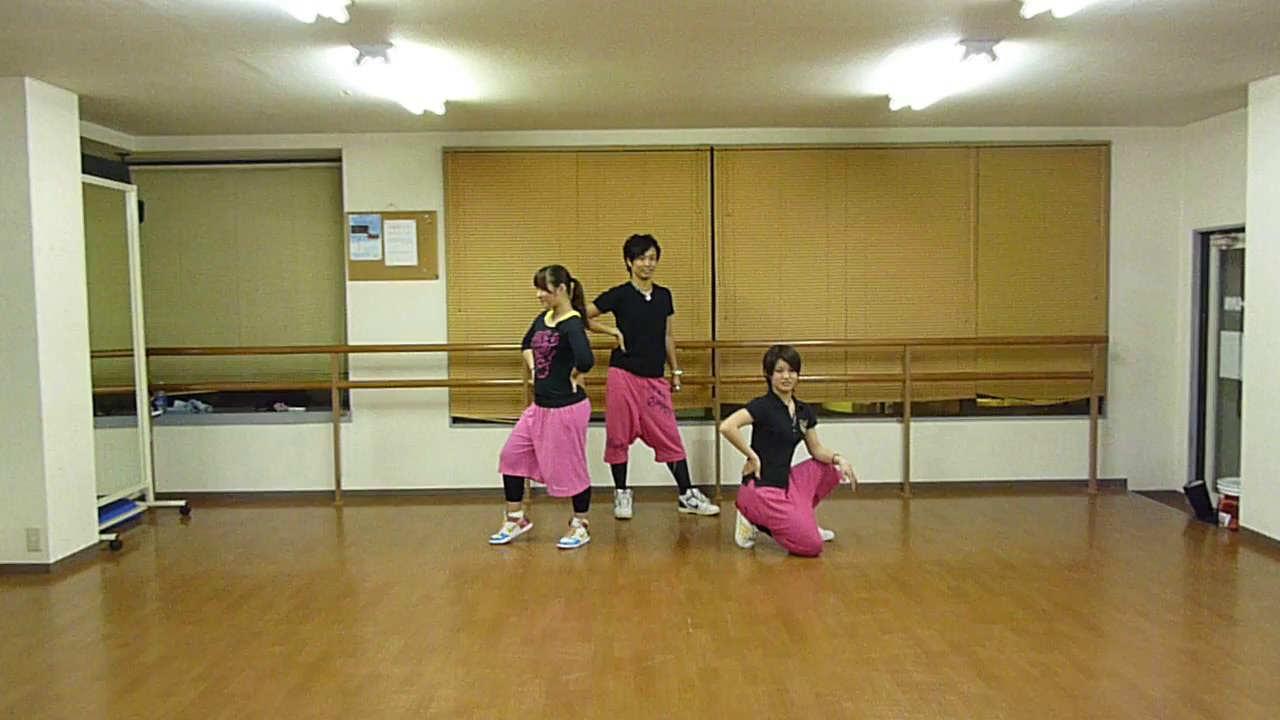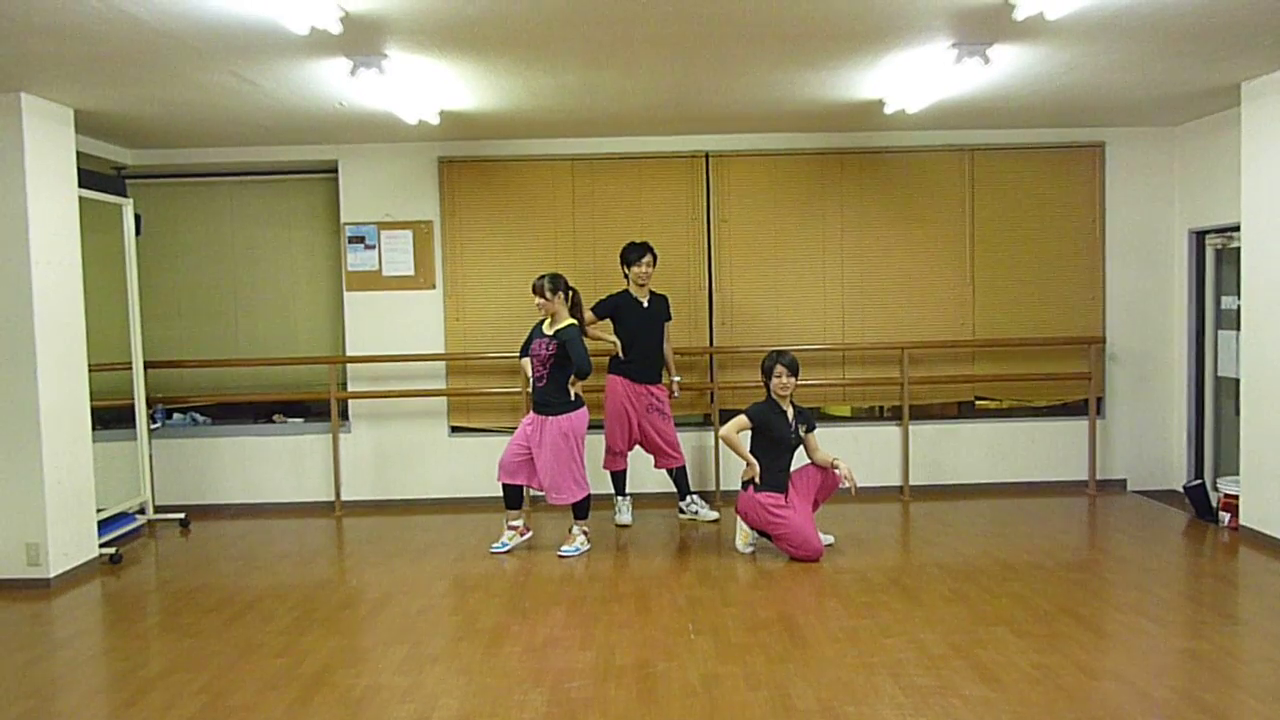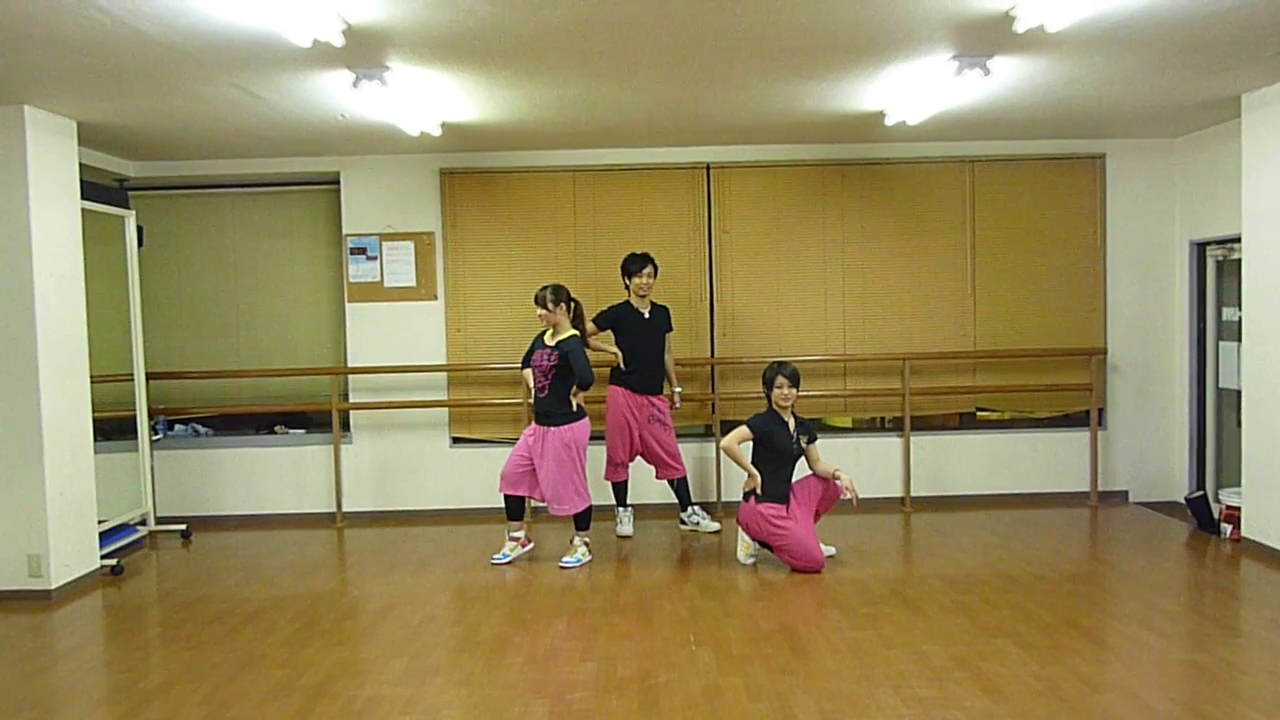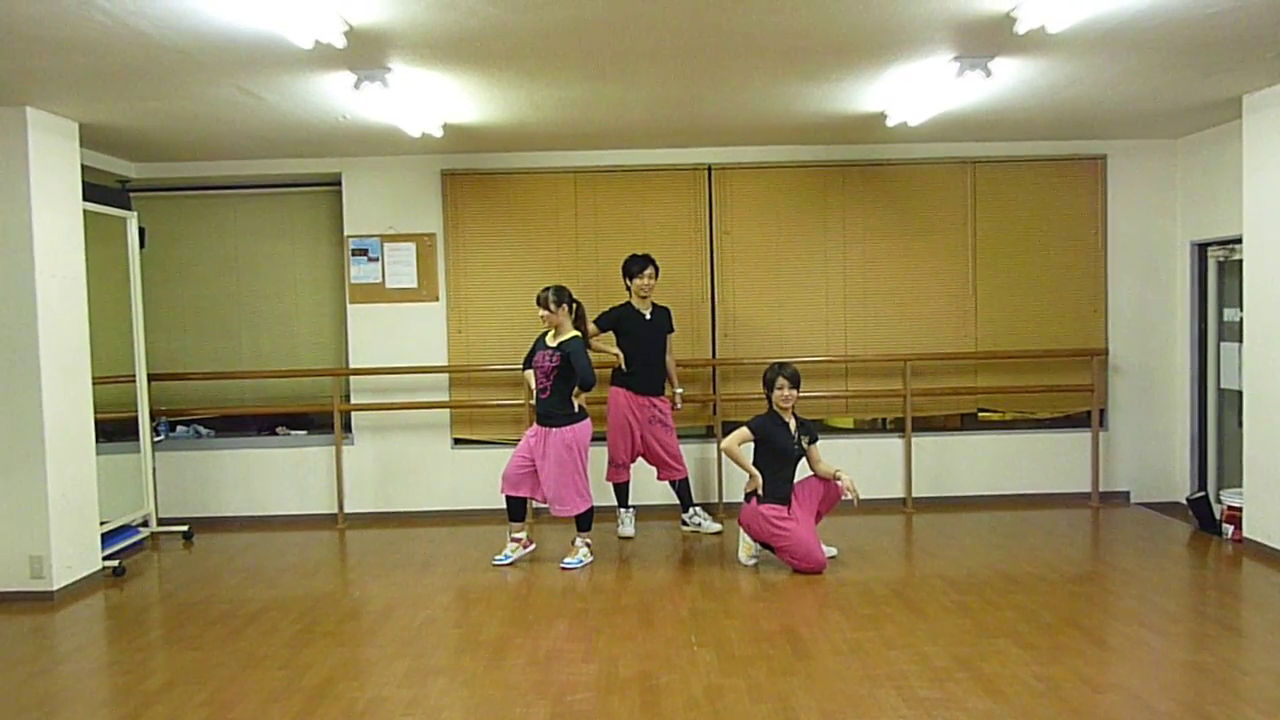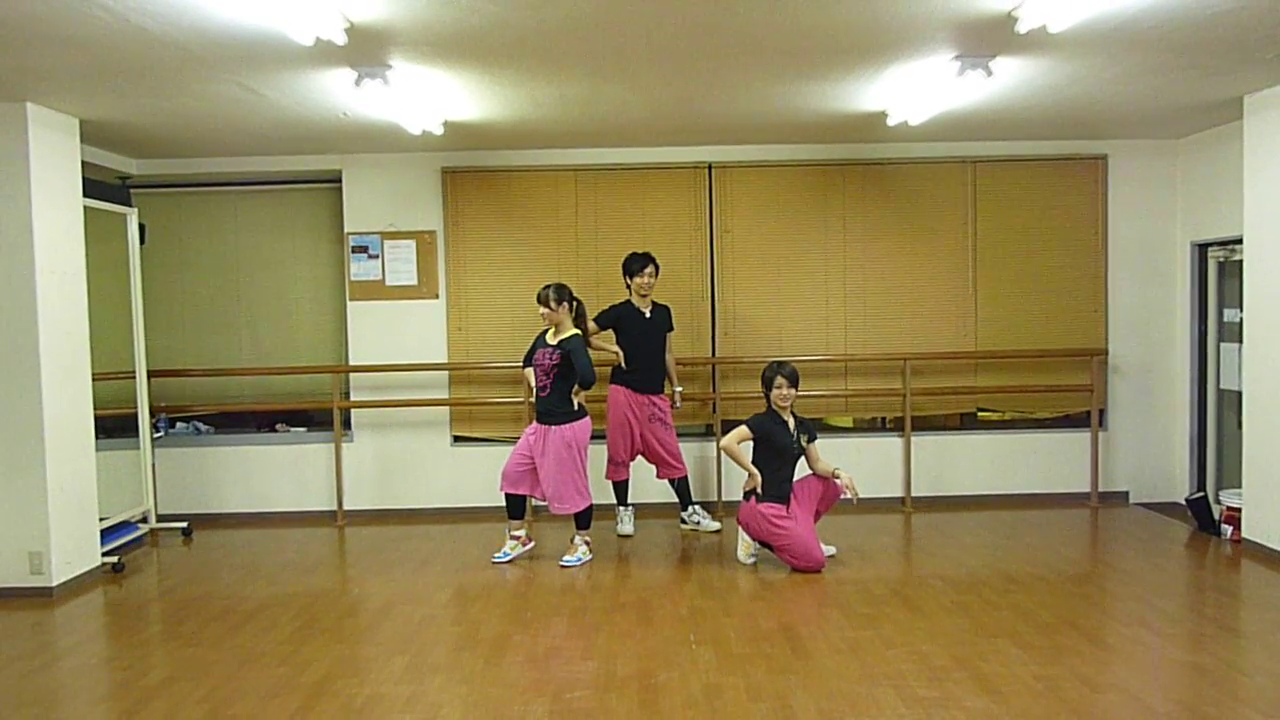
dt=0.4s
person 1, frame 1
left shoulder: (664, 296)
right shoulder: (619, 295)
right elbow: (583, 318)
left wrist: (676, 371)
right wrist: (613, 331)
left hip: (655, 378)
right hip: (624, 375)
left knee: (670, 437)
right knee: (620, 436)
left ankle: (687, 495)
right ankle: (622, 494)
person 1, frame 2
left shoulder: (661, 302)
right shoulder: (616, 302)
left wrist: (674, 377)
right wrist: (611, 338)
left hip: (653, 385)
right hip: (622, 382)
left knee: (668, 443)
right knee: (618, 443)
left ankle: (687, 501)
right ankle: (622, 501)
person 1, frame 3
left shoulder: (662, 313)
right shoulder: (617, 313)
left wrist: (675, 388)
right wrist: (611, 349)
left hip: (654, 395)
right hip: (623, 393)
left knee: (670, 453)
right knee: (620, 454)
left ankle: (688, 512)
right ankle: (623, 512)
person 1, frame 4
left shoulder: (663, 314)
right shoulder: (618, 314)
right elbow: (583, 338)
left wrist: (676, 389)
right wrist: (613, 350)
left hip: (656, 396)
right hip: (624, 394)
left knee: (671, 455)
right knee: (621, 455)
left ankle: (690, 513)
right ankle: (625, 513)
person 1, frame 5
left shoulder: (663, 312)
right shoulder: (618, 312)
right elbow: (583, 336)
left wrist: (676, 388)
right wrist: (613, 348)
left hip: (655, 395)
right hip: (624, 392)
left knee: (671, 453)
right knee: (621, 452)
left ankle: (688, 511)
right ankle: (624, 511)
person 2, frame 1
left shoulder: (572, 324)
right shoulder: (542, 320)
left elbow: (586, 360)
right elbow: (527, 344)
left wrist: (574, 377)
left hip: (567, 408)
right hip: (540, 407)
left knee: (570, 466)
right knee: (511, 455)
left ankle: (580, 525)
right ankle: (515, 519)
person 2, frame 2
left shoulder: (570, 332)
right shoulder: (540, 328)
left elbow: (584, 367)
right elbow: (525, 353)
left wrist: (572, 384)
left hip: (565, 416)
right hip: (538, 415)
left knee: (569, 474)
right knee: (510, 463)
left ankle: (580, 533)
right ankle: (515, 528)
person 2, frame 3
left shoulder: (572, 343)
right shoulder: (541, 339)
left elbow: (586, 378)
right elbow: (526, 363)
left wrist: (574, 395)
left hip: (566, 427)
right hip: (540, 425)
left knee: (571, 485)
right knee: (512, 474)
left ankle: (582, 544)
right ankle: (517, 539)
person 2, frame 4
left shoulder: (574, 344)
right shoulder: (543, 340)
left elbow: (588, 379)
right elbow: (528, 365)
left wrist: (575, 396)
left hip: (568, 428)
right hip: (541, 426)
left knee: (572, 486)
right knee: (513, 475)
left ankle: (583, 545)
right ankle: (519, 540)
person 2, frame 5
left shoulder: (574, 342)
right shoulder: (543, 338)
left elbow: (588, 377)
right elbow: (528, 362)
left wrist: (575, 394)
left hip: (568, 425)
right hip: (541, 424)
left knee: (572, 484)
right knee: (513, 473)
left ankle: (582, 543)
right ankle: (518, 537)
person 3, frame 1
left shoulder: (804, 411)
right shoulder: (763, 405)
left elbow: (816, 449)
right elbow: (727, 427)
left wrist: (838, 459)
right wrist: (752, 457)
left hip: (786, 482)
right hip: (761, 489)
right knee: (811, 546)
left ankle: (799, 520)
right ankle: (756, 519)
person 3, frame 2
left shoulder: (803, 415)
right shoulder: (761, 411)
left elbow: (815, 454)
right elbow: (726, 432)
left wrist: (838, 463)
right wrist: (752, 462)
left hip: (785, 487)
right hip: (760, 494)
right knee: (812, 550)
left ankle: (798, 525)
right ankle: (756, 525)
person 3, frame 3
left shoulder: (804, 426)
right shoulder: (763, 422)
left elbow: (816, 465)
right elbow: (727, 443)
left wrist: (839, 474)
right wrist: (753, 473)
left hip: (786, 498)
right hip: (762, 505)
right knee: (813, 561)
left ankle: (800, 536)
right ankle: (759, 536)
person 3, frame 4
left shoulder: (805, 427)
right shoulder: (764, 423)
left elbow: (817, 465)
right elbow: (727, 445)
left wrist: (840, 474)
right wrist: (754, 474)
left hip: (788, 499)
right hip: (764, 506)
right knee: (815, 562)
left ankle: (801, 537)
right ankle: (760, 537)
person 3, frame 5
left shoulder: (804, 426)
right shoulder: (763, 421)
left elbow: (816, 464)
right elbow: (727, 443)
left wrist: (839, 473)
right wrist: (753, 472)
left hip: (787, 498)
right hip: (763, 505)
right knee: (814, 561)
left ankle: (801, 535)
right ankle: (759, 536)
